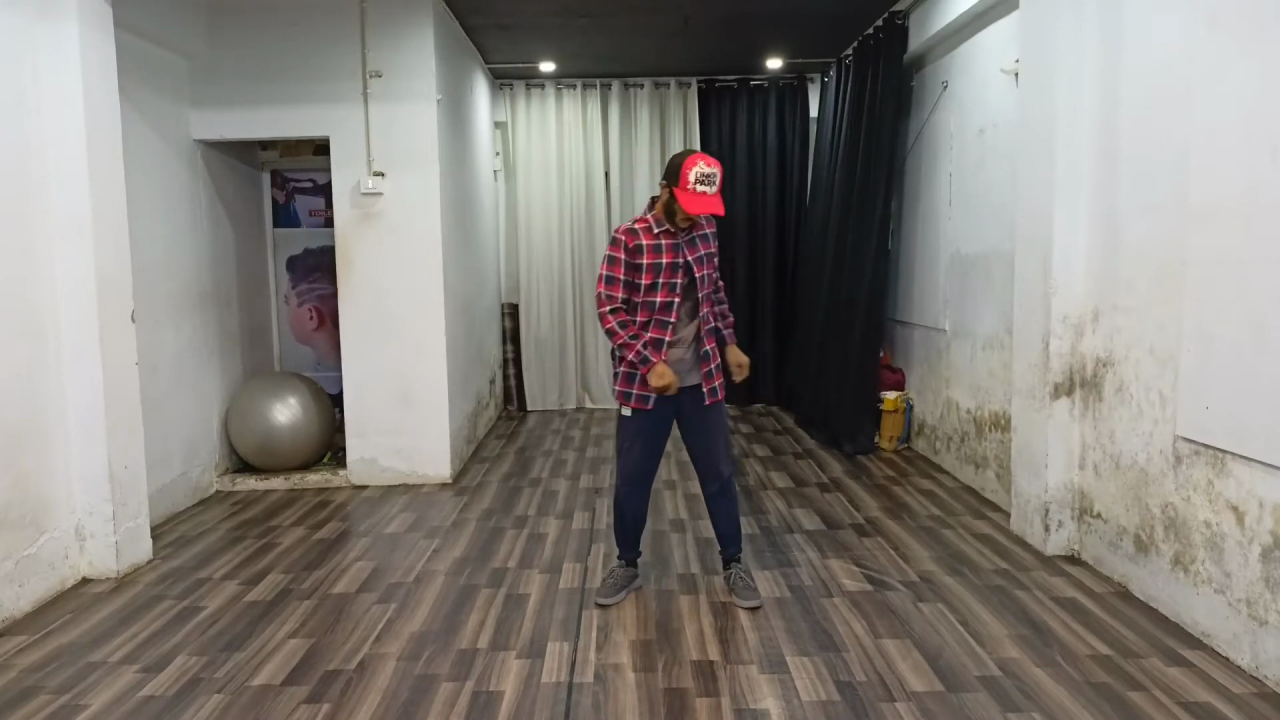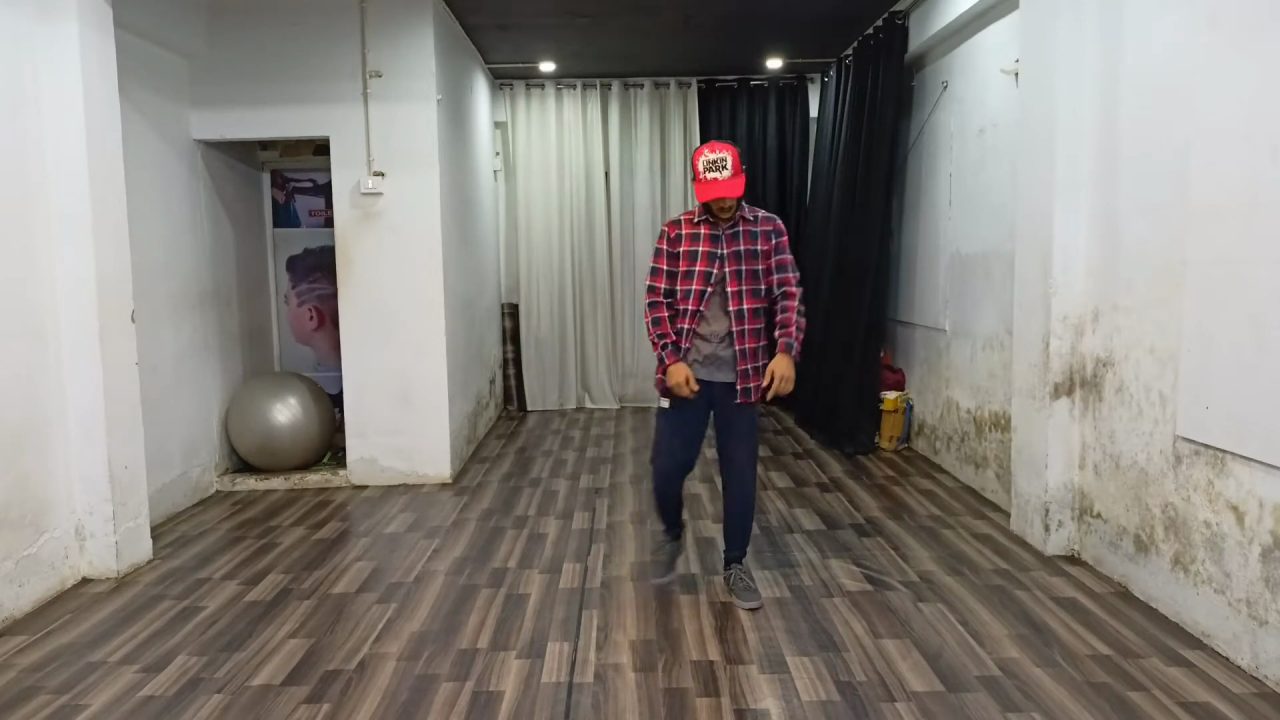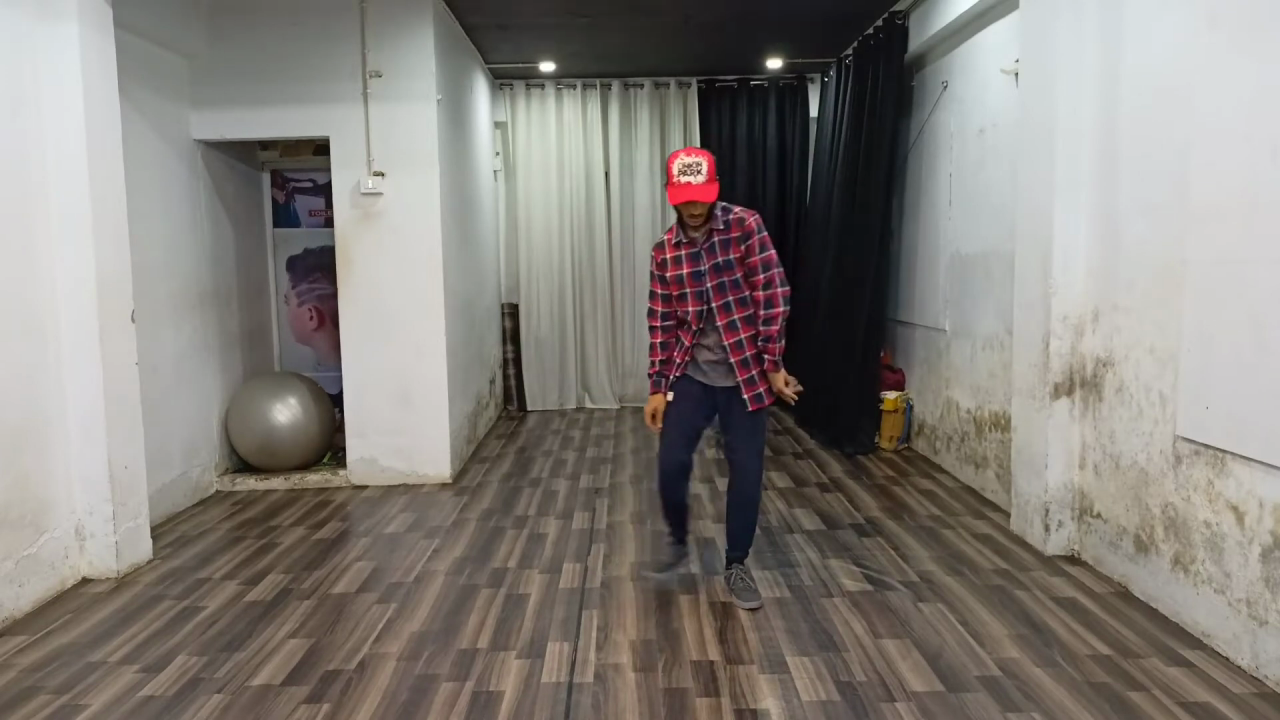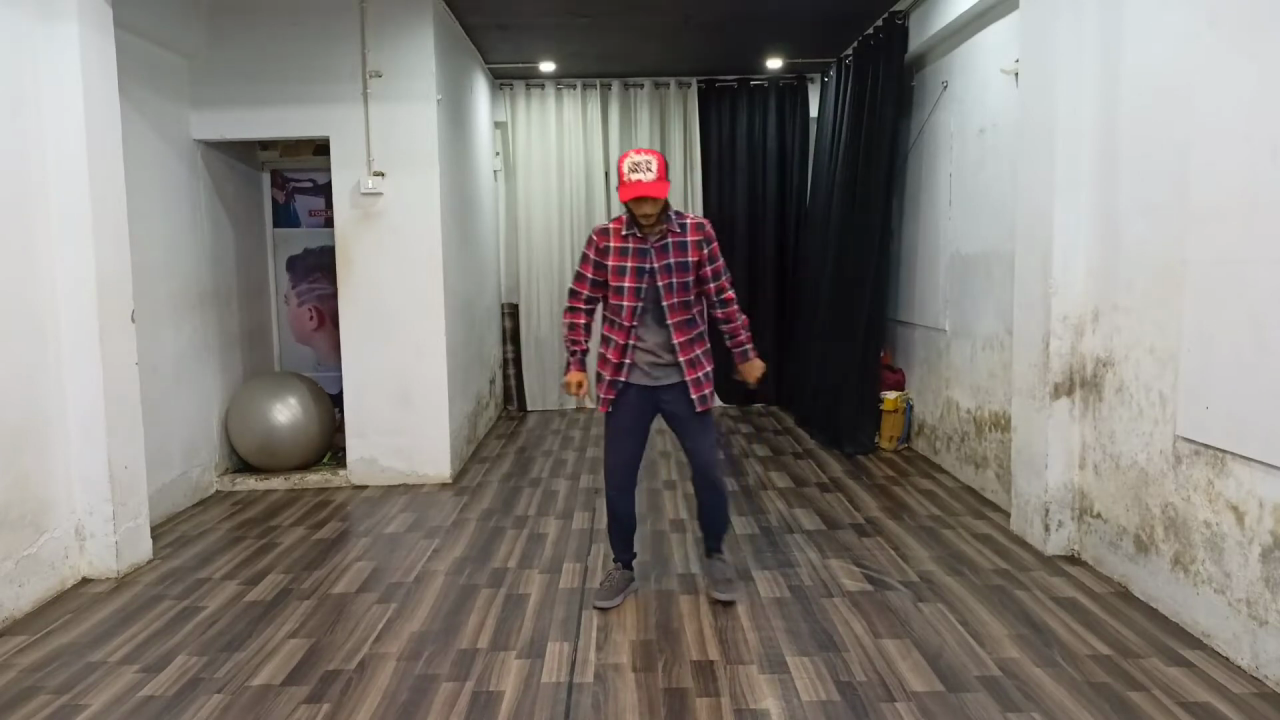
dt=0.5s
person 1, frame 1
left shoulder: (706, 231)
right shoulder: (629, 239)
right elbow: (610, 309)
left wrist: (729, 344)
right wrist: (650, 363)
left hip: (701, 378)
right hip: (646, 382)
left knee: (719, 474)
right knee: (632, 478)
left ankle: (733, 563)
right ankle: (627, 565)
person 1, frame 2
left shoulder: (768, 228)
right shoulder: (677, 232)
left elbow: (787, 294)
right elbow: (657, 299)
left wrist: (785, 352)
right wrist: (670, 359)
left hip: (743, 374)
right hip: (687, 373)
left knee: (740, 474)
right knee: (668, 466)
left ankle: (734, 564)
right ankle: (672, 536)
person 1, frame 3
left shoulder: (745, 226)
right shoulder: (665, 250)
left elbow: (773, 294)
right elbow: (661, 322)
left wrist: (772, 364)
right wrist: (657, 387)
left hip: (745, 375)
right hip: (692, 375)
left knee: (746, 474)
right knee: (672, 462)
left ankle: (735, 564)
right ankle: (678, 542)
person 1, frame 4
left shoulder: (696, 233)
right shoulder: (604, 240)
left elbow: (723, 298)
right elbow: (581, 303)
left wrist: (746, 352)
right wrist: (577, 362)
left hip: (686, 377)
right hip: (627, 380)
left knee: (708, 470)
right knee: (618, 477)
left ankle: (715, 556)
right ankle: (622, 566)
